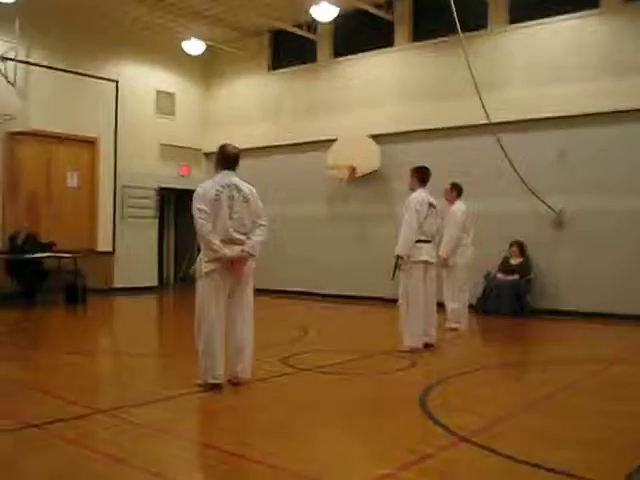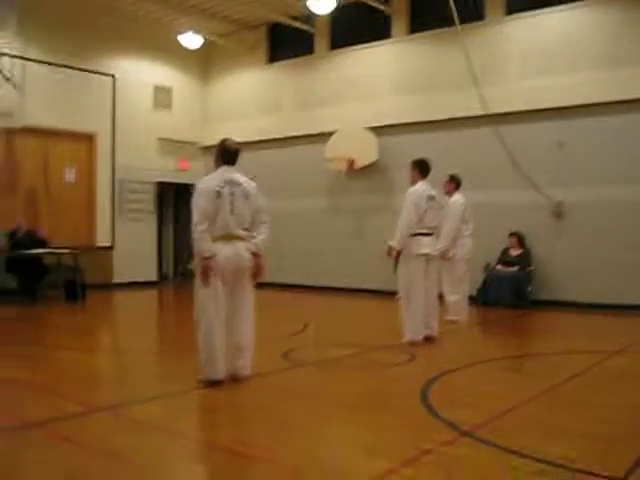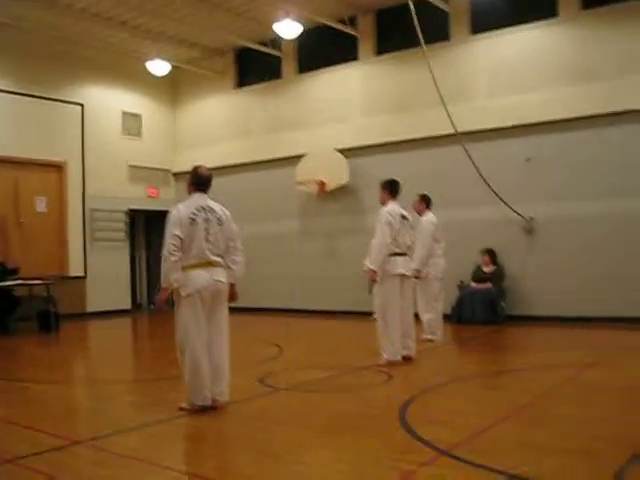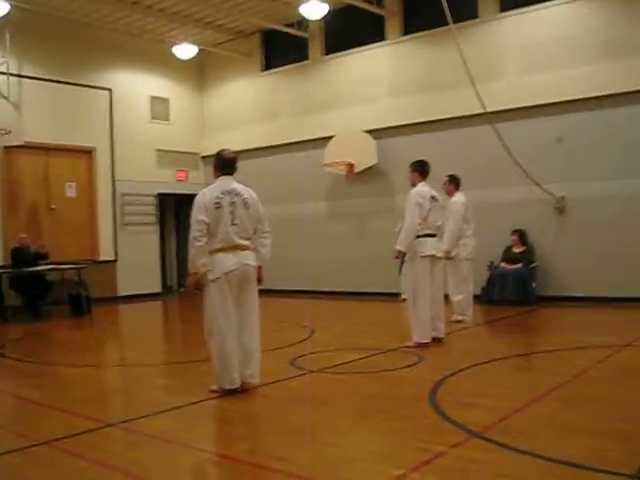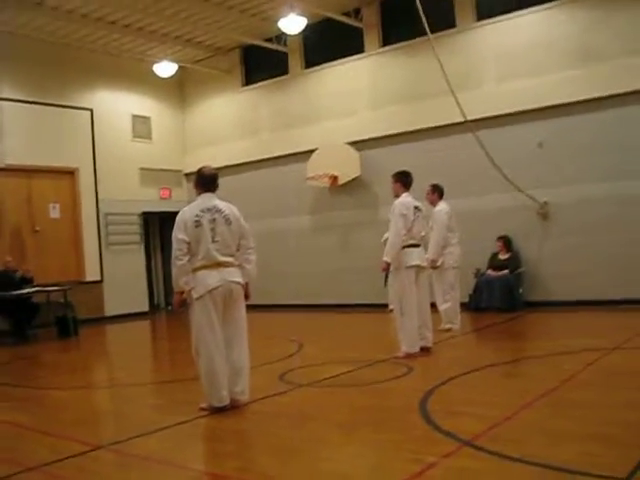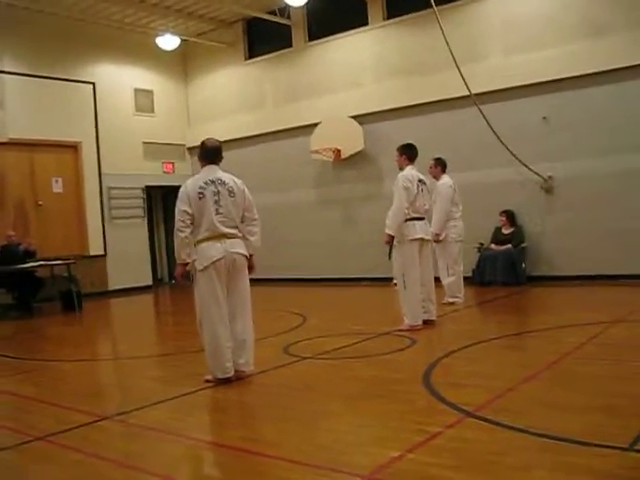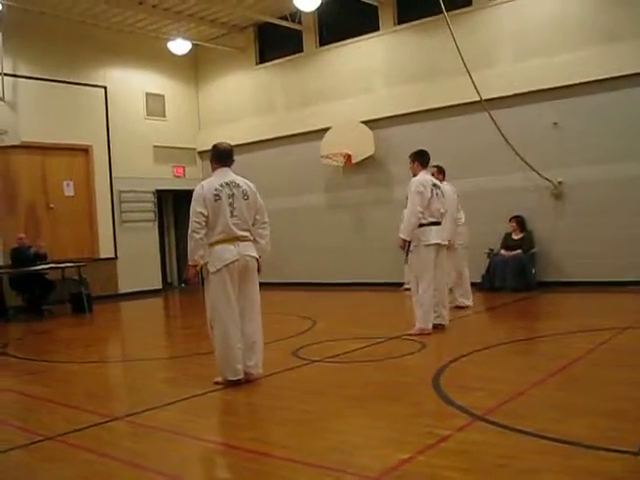
dt=0.5s
person 1, frame 1
left shoulder: (205, 189)
right shoulder: (249, 191)
left elbow: (203, 226)
right elbow: (260, 225)
left wrist: (222, 255)
right wrist: (246, 252)
left hip: (215, 259)
right hip: (243, 260)
left knee: (211, 319)
right knee: (241, 317)
left ankle: (212, 376)
right ankle: (240, 372)
person 1, frame 2
left shoulder: (206, 184)
right shoulder: (250, 186)
left elbow: (200, 224)
right elbow: (260, 223)
left wrist: (202, 257)
right wrist: (257, 255)
left hip: (215, 252)
right hip: (242, 252)
left knee: (211, 314)
right knee: (241, 313)
left ankle: (213, 371)
right ankle: (240, 368)
person 1, frame 3
left shoulder: (180, 211)
right shoulder: (223, 213)
left elbow: (171, 252)
right elbow: (234, 250)
left wrist: (166, 286)
right wrist: (232, 282)
left hip: (191, 280)
right hip: (217, 279)
left knee: (193, 342)
right knee: (217, 339)
left ankle: (200, 398)
right ankle: (217, 395)
person 1, frame 4
left shoulder: (205, 196)
right shoulder: (250, 195)
left elbow: (198, 237)
right elbow: (262, 233)
left wrist: (195, 271)
right wrist: (259, 265)
left hip: (219, 264)
right hip: (246, 262)
left knee: (222, 324)
right knee: (247, 322)
left ankle: (229, 381)
right ankle: (248, 377)
person 1, frame 5
left shoulder: (186, 214)
right shoulder: (232, 211)
left elbow: (180, 256)
right elbow: (247, 249)
left wrist: (180, 289)
right wrist: (245, 281)
left hip: (204, 282)
right hip: (231, 279)
left knee: (209, 343)
right knee: (235, 338)
left ankle: (218, 398)
right ankle: (238, 393)
person 1, frame 6
left shoulder: (190, 187)
right shoulder: (236, 183)
left elbow: (182, 227)
right elbow: (251, 221)
left wrist: (182, 260)
right wrist: (249, 253)
left hip: (208, 253)
right hip: (235, 250)
left knee: (214, 315)
right knee: (239, 311)
left ankle: (223, 370)
right ankle: (242, 365)
person 1, frame 7
left shoulder: (204, 188)
right shoulder: (248, 186)
left elbow: (197, 229)
right elbow: (261, 225)
left wrist: (194, 262)
right wrist: (258, 255)
left hip: (220, 256)
right hip: (247, 253)
left knee: (224, 317)
right knee: (250, 313)
left ankle: (233, 372)
right ankle: (251, 368)
person 2, frame 1
left shoulder: (414, 199)
right shoulder: (432, 202)
left elbow: (409, 228)
right elbow: (435, 228)
left wrist: (401, 253)
right wrist: (429, 249)
left hip: (415, 252)
right hip: (429, 251)
left knee: (412, 298)
right knee: (428, 297)
left ankle: (414, 341)
right ankle: (428, 337)
person 2, frame 2
left shoulder: (414, 192)
right shoulder: (433, 194)
left elbow: (407, 221)
right elbow: (436, 222)
left wrist: (394, 244)
left hip: (414, 245)
right hip: (429, 244)
left knee: (412, 291)
right knee: (428, 290)
left ankle: (414, 333)
right ankle: (430, 330)
person 2, frame 3
left shoulder: (386, 212)
right shoulder: (404, 214)
left elbow: (382, 242)
right elbow: (408, 242)
left wrist: (373, 267)
left hip: (389, 265)
right hip: (403, 263)
left knee: (388, 312)
right knee: (404, 310)
left ankle: (392, 354)
right ankle: (407, 350)
person 2, frame 4
left shoulder: (416, 193)
right shoulder: (434, 195)
left elbow: (412, 223)
right elbow: (437, 222)
left wrist: (401, 247)
left hip: (419, 246)
right hip: (433, 244)
left knee: (418, 293)
right knee: (434, 291)
left ankle: (422, 336)
right ankle: (436, 332)
person 2, frame 5
left shoulder: (399, 204)
right shoulder: (417, 205)
left elbow: (397, 235)
right elbow: (420, 232)
left wrist: (388, 259)
left hip: (404, 257)
right hip: (418, 254)
left knee: (405, 304)
right knee: (420, 301)
left ankle: (410, 346)
right ankle: (424, 341)
person 2, frame 6
left shoulder: (403, 177)
right shoulder: (421, 178)
left elbow: (399, 208)
right elbow: (425, 206)
left wrist: (390, 231)
left hip: (408, 230)
right hip: (422, 228)
left knee: (409, 277)
right knee: (424, 275)
left ankle: (413, 320)
right ankle: (428, 314)
person 2, frame 7
left shoulder: (417, 182)
right shoulder: (436, 184)
left elbow: (414, 212)
right elbow: (441, 211)
left wrist: (404, 236)
left hip: (423, 235)
right hip: (437, 233)
left knee: (422, 281)
right knee: (438, 280)
left ankle: (424, 324)
right ankle: (440, 319)
person 3, frame 1
left shoulder: (456, 210)
right shoulder: (459, 208)
left elbow: (453, 235)
left wrist: (445, 255)
right wrist: (446, 253)
left hip: (456, 255)
right hip: (459, 254)
left knee: (454, 290)
right knee: (458, 289)
left ankle: (457, 322)
right ankle: (458, 321)
person 3, frame 2
left shoulder: (455, 202)
right shoulder: (458, 200)
left elbow: (452, 227)
left wrist: (444, 248)
right wrist: (445, 246)
left hip: (456, 247)
right hip: (459, 246)
left knee: (455, 282)
right knee: (457, 282)
left ankle: (457, 314)
right ankle: (458, 313)
person 3, frame 3
left shoulder: (426, 221)
right shoulder: (430, 219)
left elbow: (424, 247)
left wrist: (417, 268)
right wrist: (419, 266)
left hip: (429, 267)
right hip: (432, 265)
left knee: (429, 301)
right knee: (432, 301)
left ankle: (432, 333)
right ankle: (433, 331)
person 3, frame 4
left shoulder: (456, 201)
right shoulder: (459, 200)
left elbow: (454, 228)
left wrist: (447, 248)
right wrist: (449, 247)
left hip: (459, 247)
right hip: (462, 246)
left knee: (459, 283)
right knee: (462, 282)
left ankle: (462, 314)
right ankle: (463, 313)
person 3, frame 5
left shoulder: (439, 211)
right shoulder: (443, 209)
left elbow: (439, 237)
left wrist: (433, 257)
right wrist: (434, 256)
left hip: (445, 256)
right hip: (448, 254)
left knee: (446, 291)
right knee: (449, 290)
left ankle: (451, 322)
right ankle: (452, 321)
person 3, frame 6
left shoulder: (443, 184)
right shoulder: (446, 183)
left elbow: (442, 210)
left wrist: (436, 231)
right wrist: (438, 230)
left hip: (448, 229)
right hip: (451, 228)
left knee: (449, 264)
right knee: (452, 264)
left ankle: (454, 296)
right ankle: (455, 295)
person 3, frame 7
left shoulder: (446, 190)
right shoulder: (442, 190)
left elbow: (450, 216)
left hip: (454, 235)
right hip: (453, 234)
left knee: (450, 270)
right knee: (459, 269)
right ankle: (464, 300)
